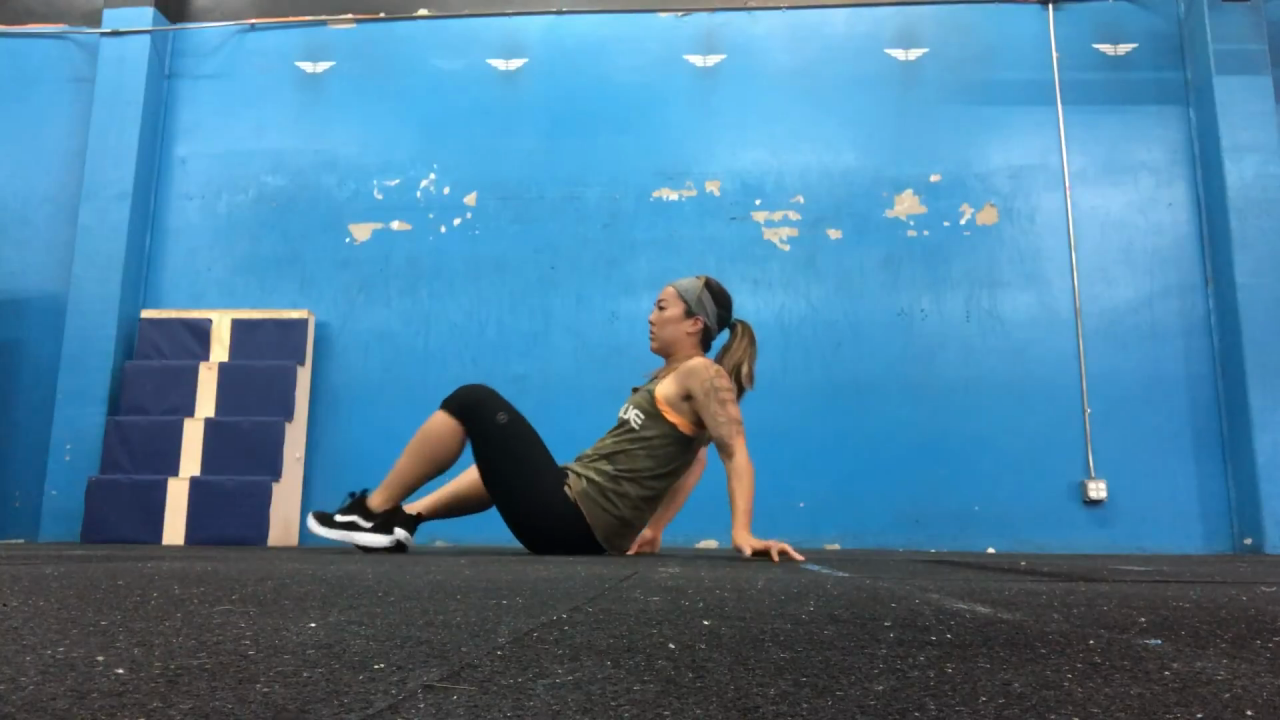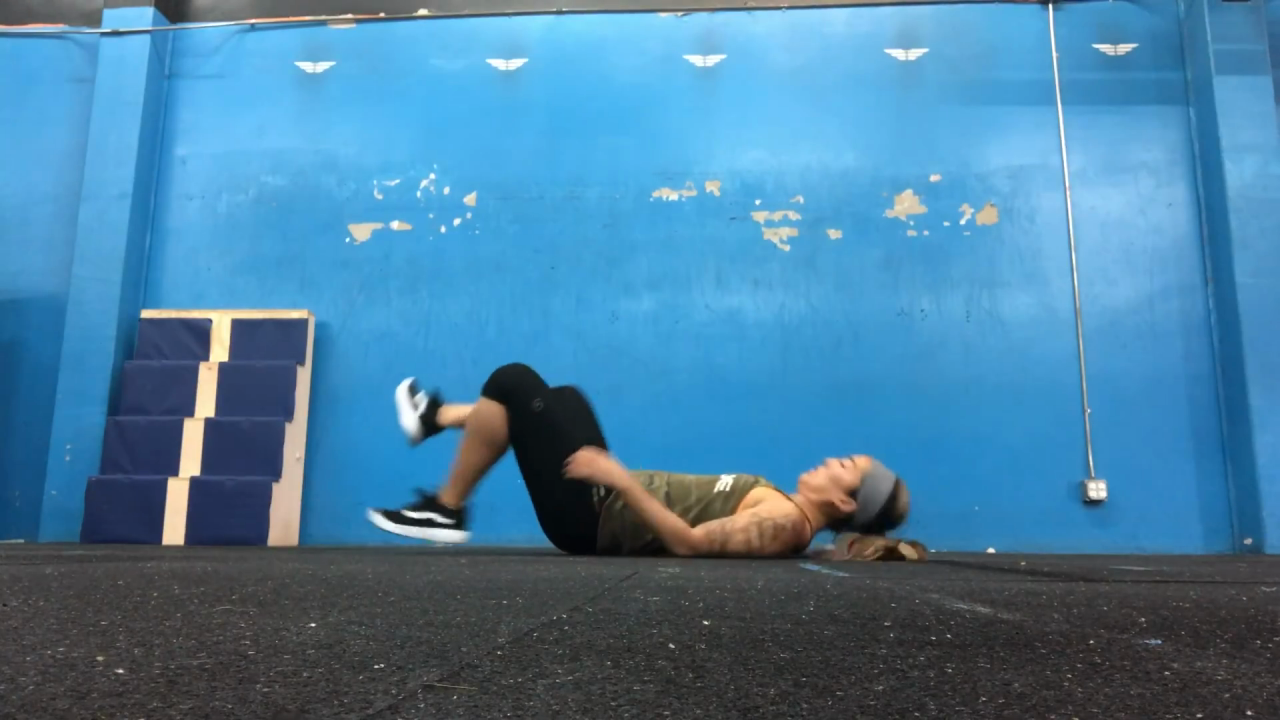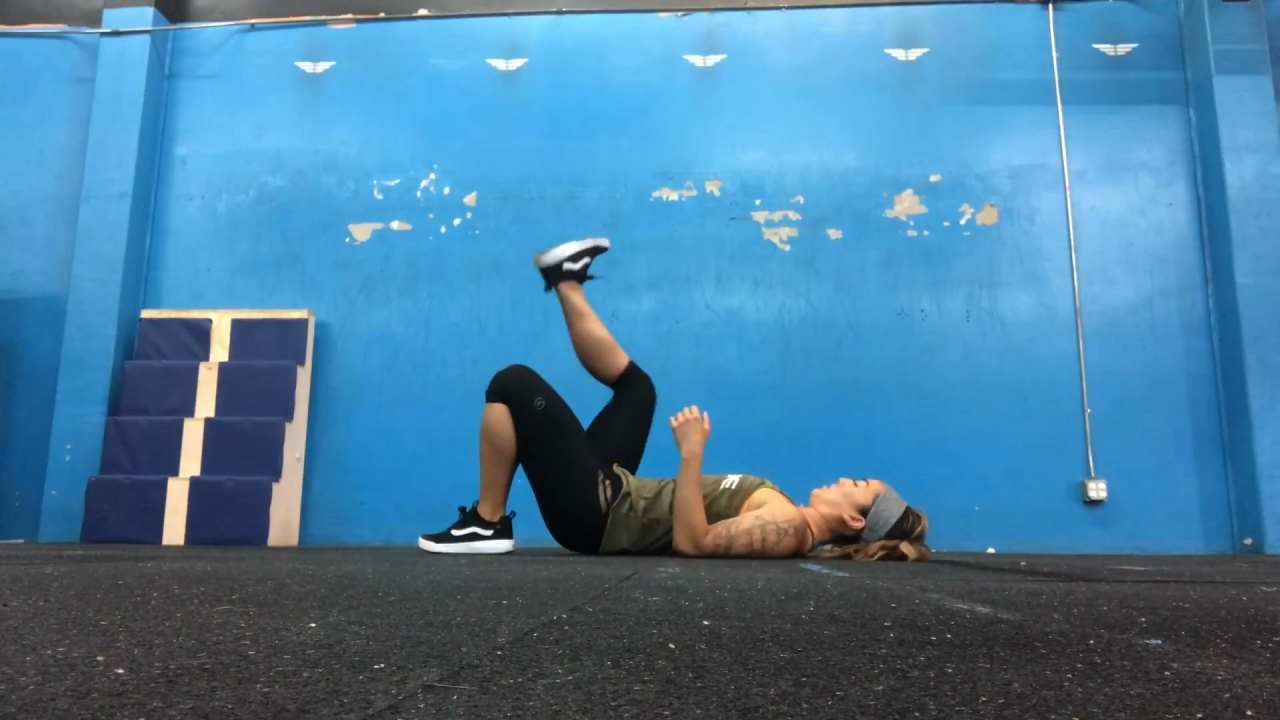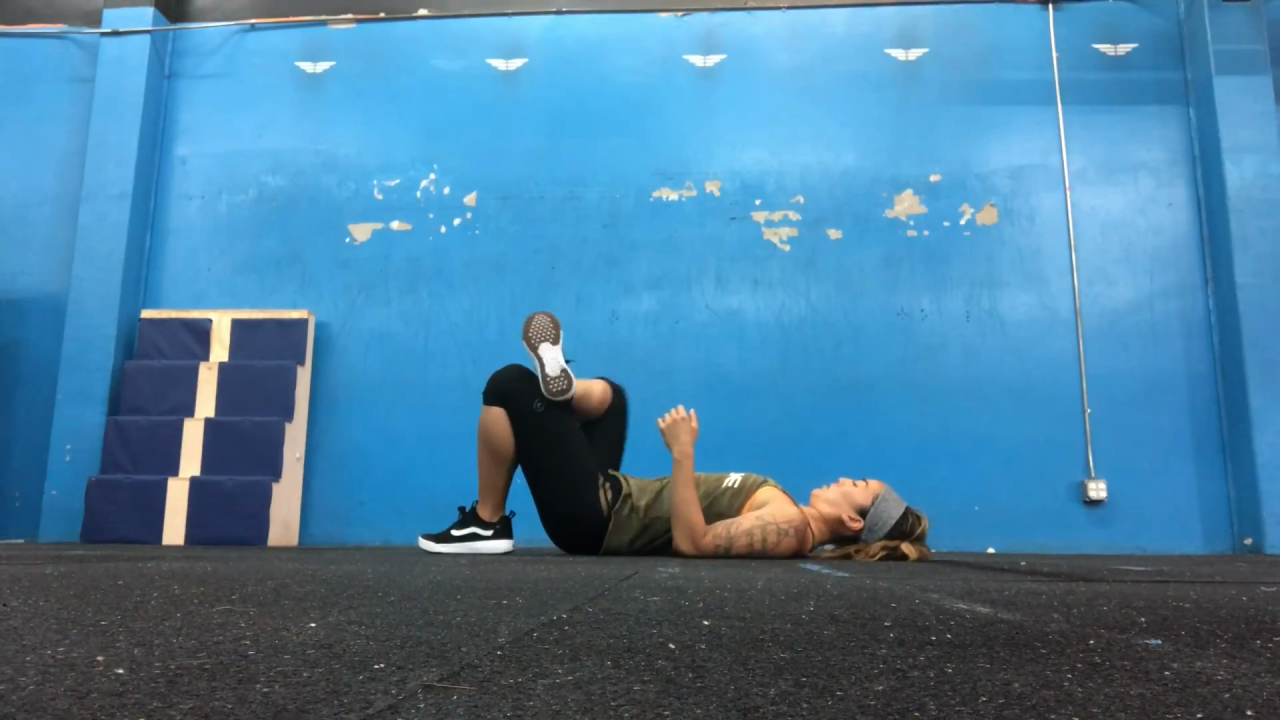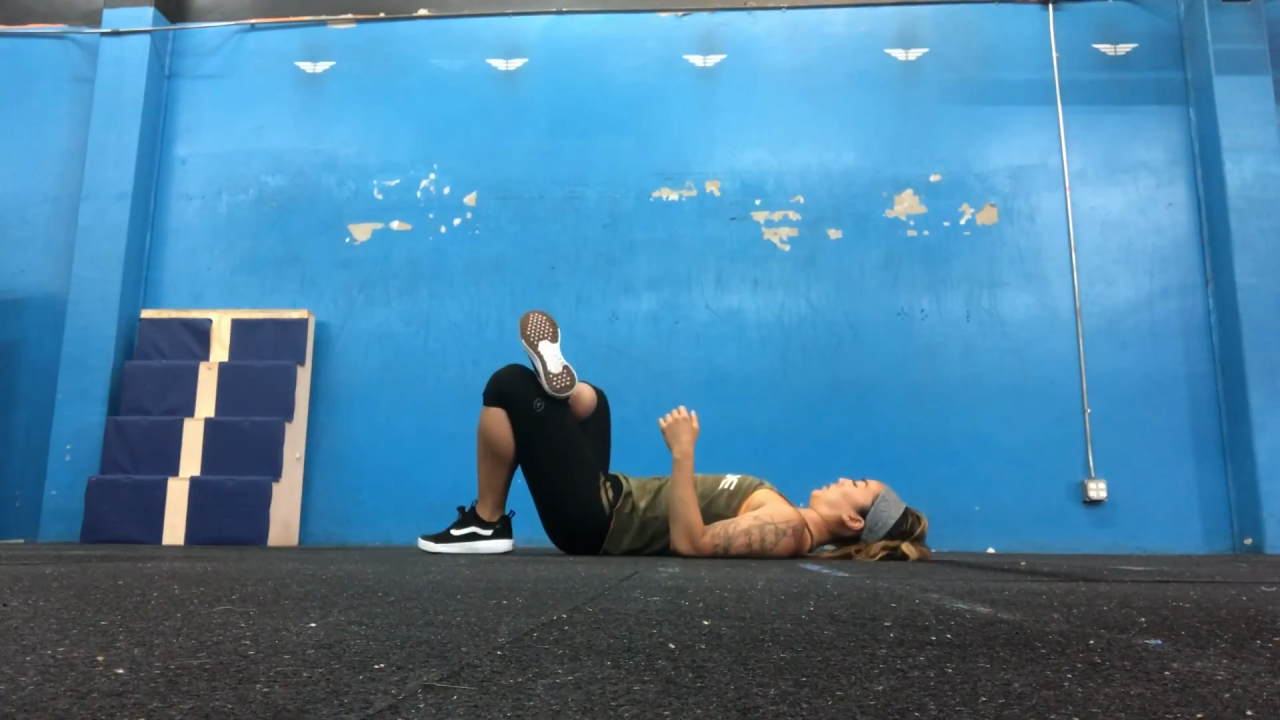
dt=0.7s
person 1, frame 1
left shoulder: (701, 378)
right shoulder: (668, 376)
left elbow: (736, 456)
right elbow: (692, 458)
left wrist: (744, 531)
right wrist: (651, 525)
left hip: (569, 522)
right hip: (579, 517)
left knee: (473, 402)
right knee: (500, 460)
left ankle: (369, 514)
right ankle: (403, 518)
person 1, frame 2
left shoulder: (784, 523)
right shoulder: (786, 508)
left elbow: (688, 540)
left wrist: (622, 480)
left hip: (593, 513)
right hip: (612, 499)
left knee: (513, 381)
right knee: (564, 399)
left ankle: (444, 511)
right ankle: (435, 418)
person 1, frame 3
left shoulder: (788, 530)
right shoulder: (791, 518)
left elbow: (690, 540)
left wrist: (691, 453)
left hip: (592, 514)
right hip: (611, 497)
left knee: (513, 385)
right knee: (634, 384)
left ankle: (485, 524)
right ankle: (567, 283)
person 1, frame 4
left shoulder: (789, 529)
right shoulder: (790, 518)
left elbow: (691, 541)
left wrist: (682, 453)
left hip: (592, 519)
right hip: (610, 498)
left knee: (510, 384)
right knee: (607, 393)
left ankle: (486, 525)
right ankle: (561, 386)
person 1, frame 5
left shoulder: (788, 532)
right shoulder: (792, 523)
left elbow: (690, 541)
left wrist: (683, 453)
left hip: (592, 521)
right hip: (605, 506)
left knee: (511, 385)
left ankle: (486, 522)
right ankle: (560, 383)
